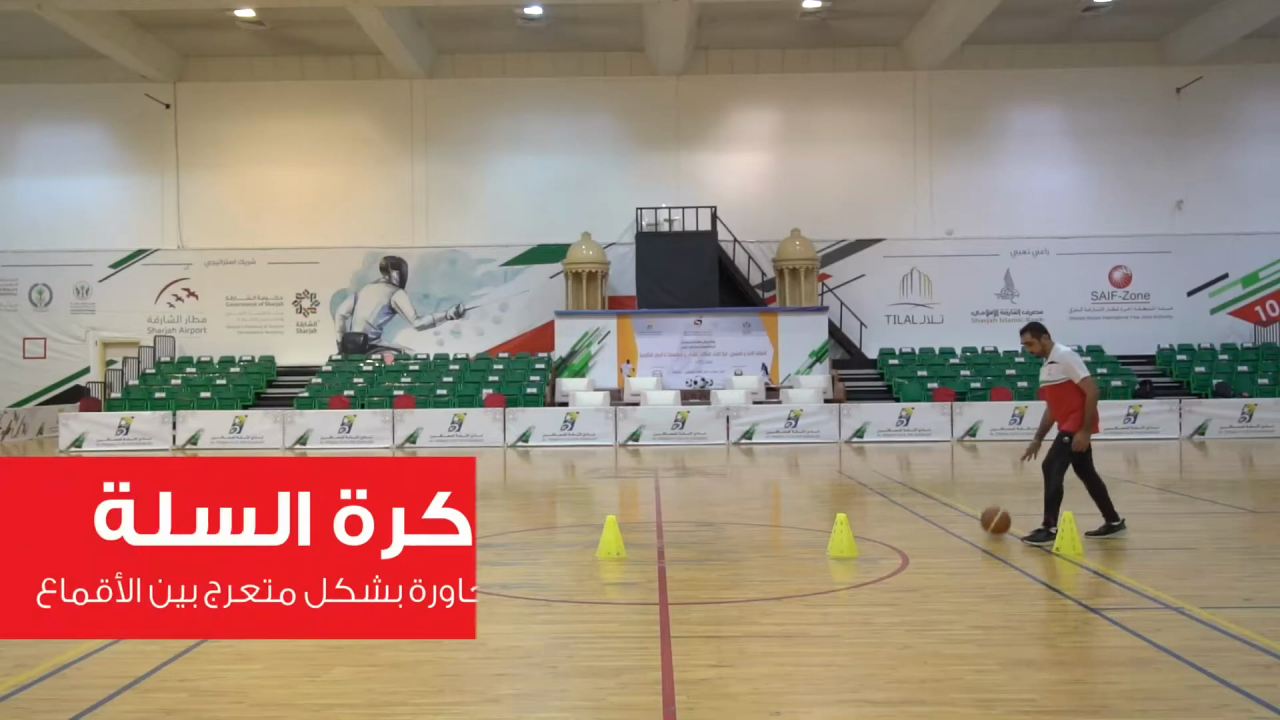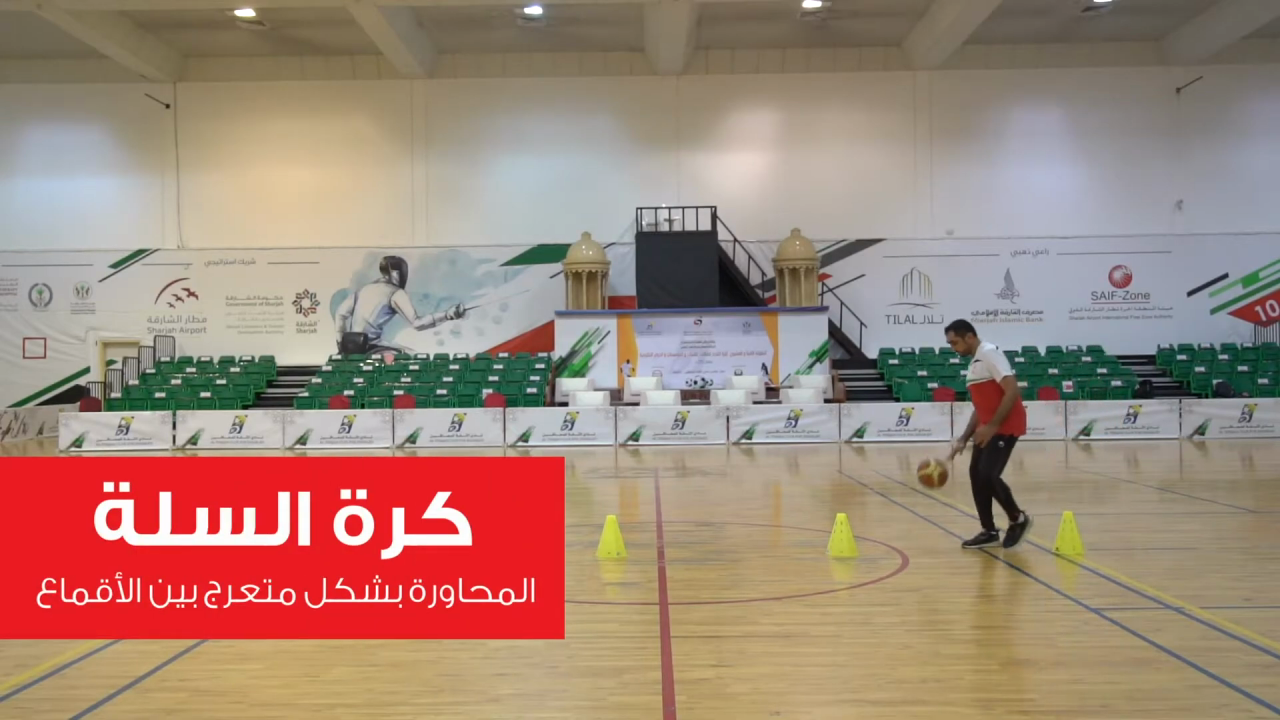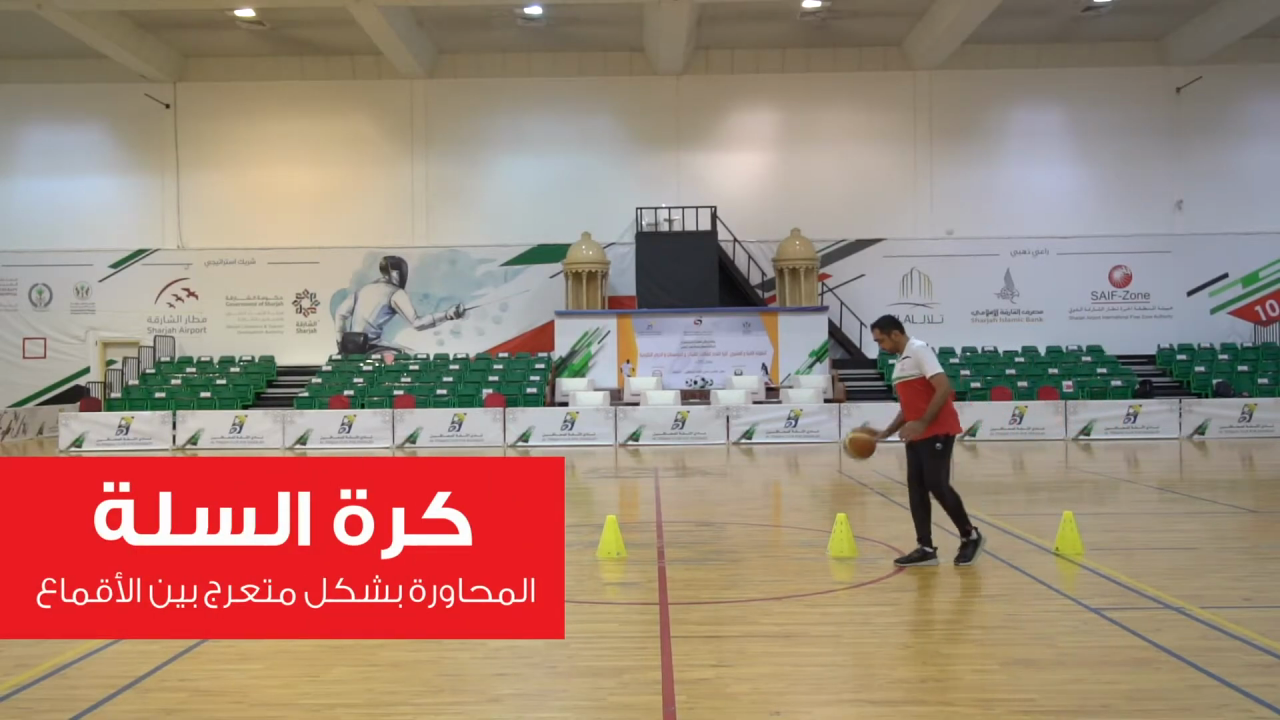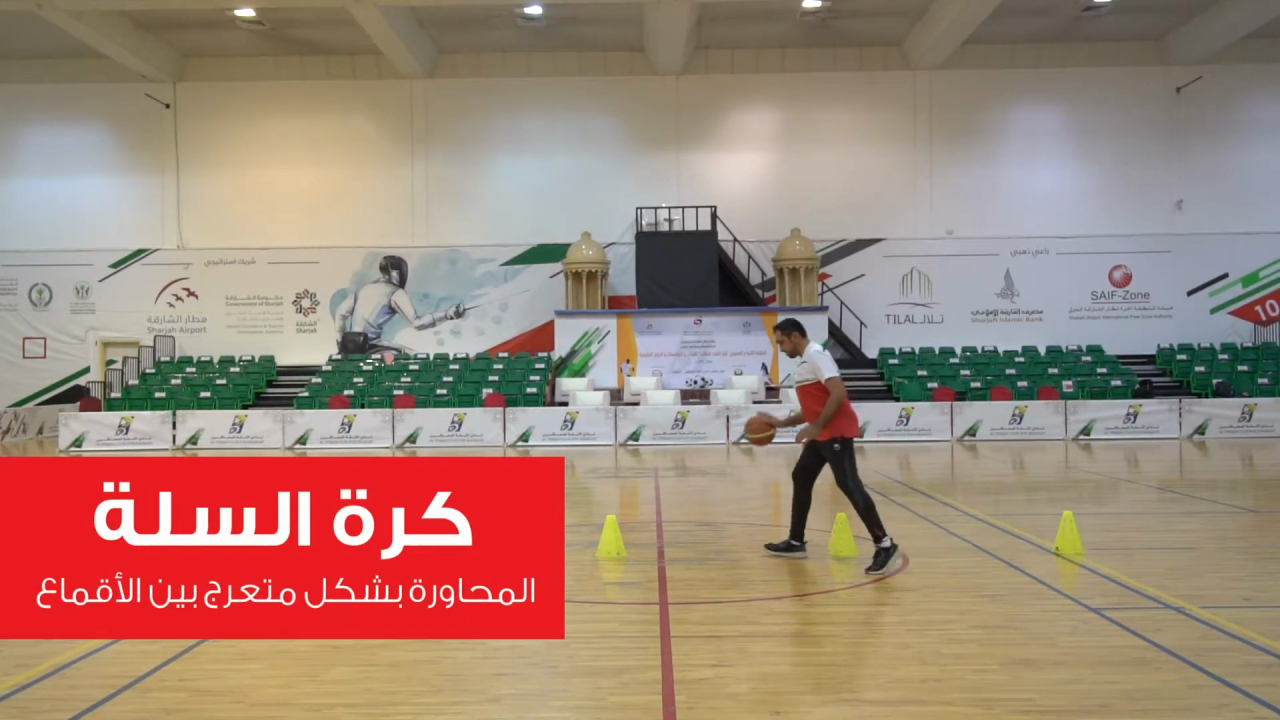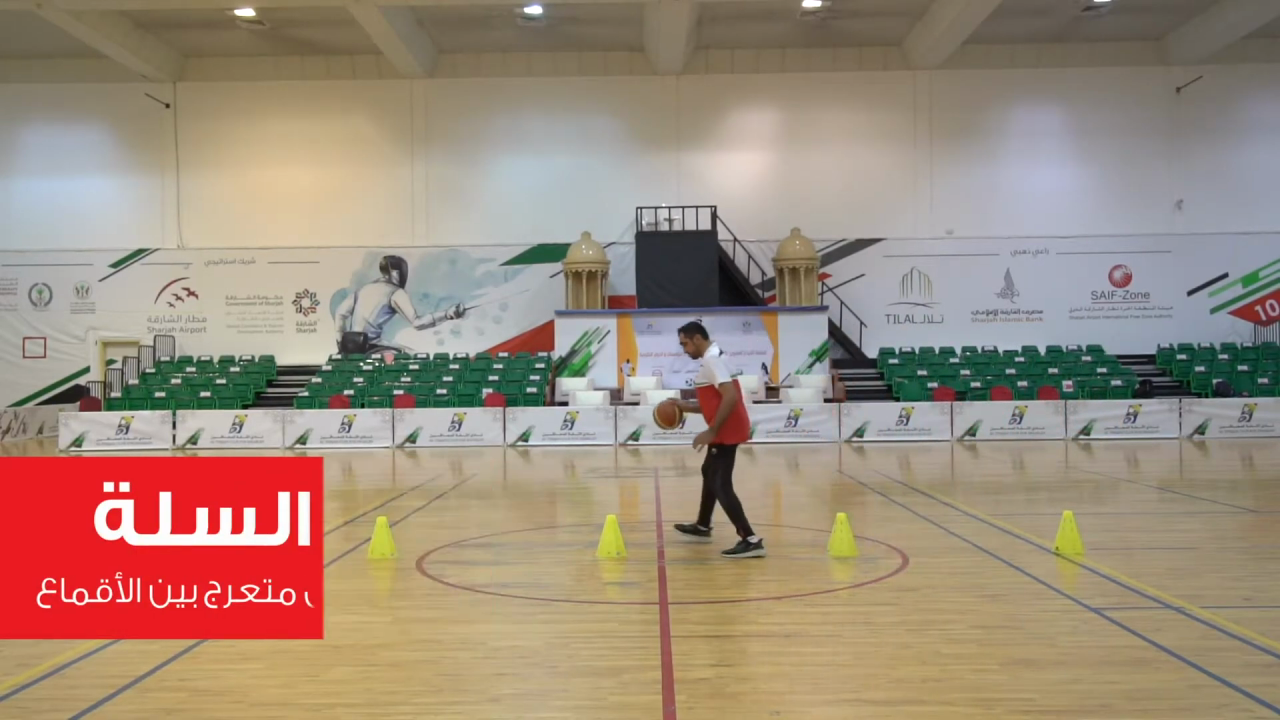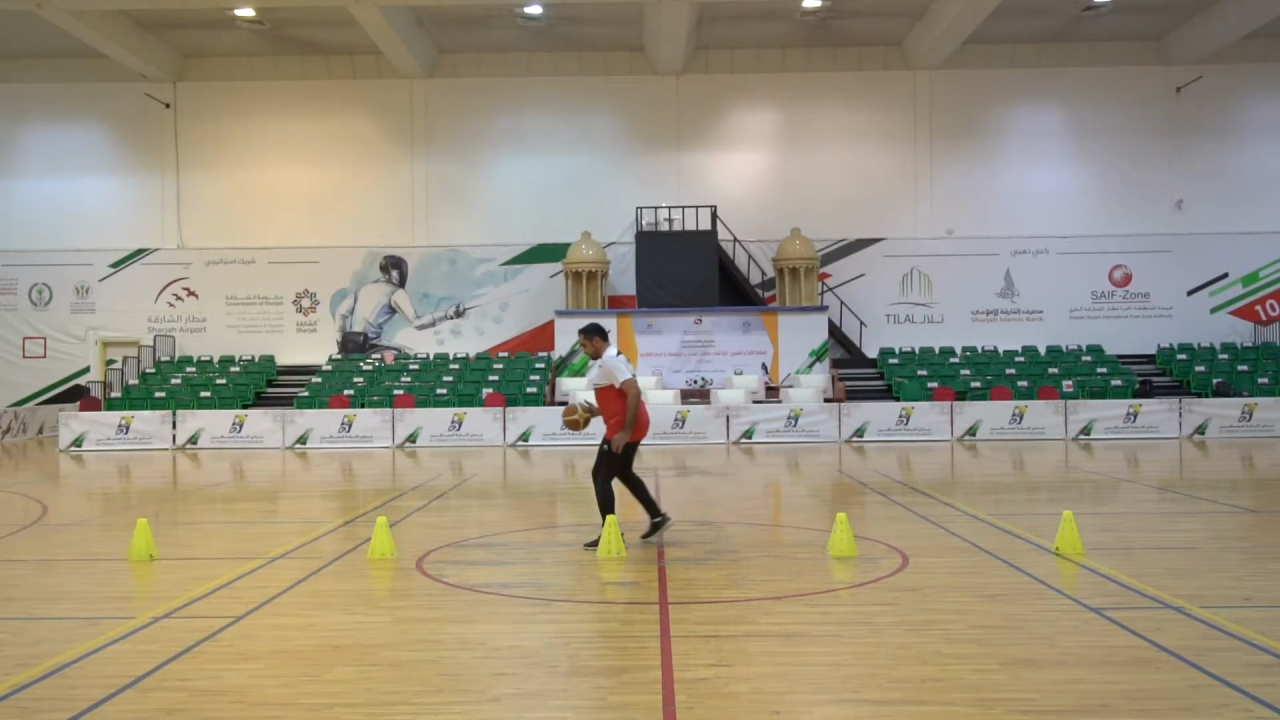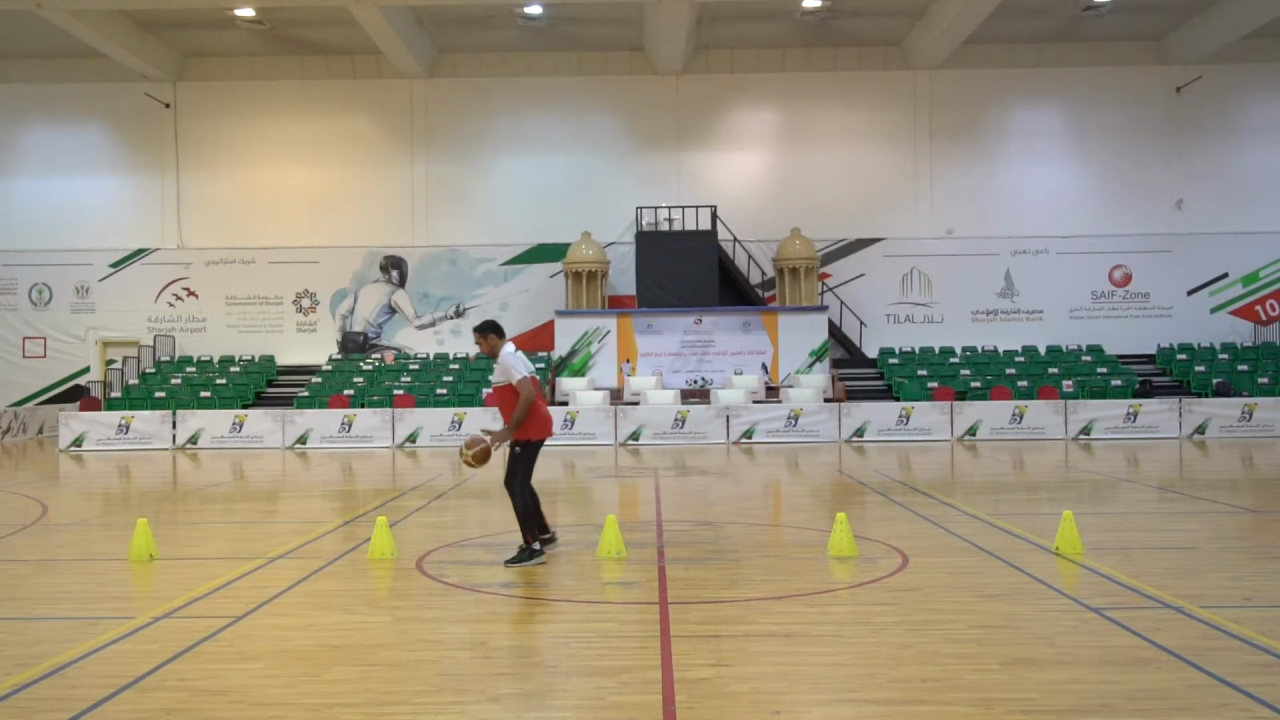
dt=0.7s
person 1, frame 1
left shoulder: (1066, 356)
right shoulder: (1046, 365)
left elbow: (1092, 392)
right elbow: (1053, 406)
left wrist: (1085, 431)
right wrist: (1037, 440)
left hip: (1077, 426)
right hip: (1068, 425)
left knee: (1051, 468)
right knee: (1085, 472)
left ankle: (1049, 529)
right ankle: (1113, 522)
person 1, frame 2
left shoulder: (990, 354)
right shoulder: (975, 362)
left elbow: (1012, 391)
left wrist: (992, 426)
right wrist: (964, 439)
left hip: (1006, 427)
right hip: (989, 427)
left knee: (988, 474)
right knee: (976, 474)
left ankle: (1017, 518)
right ankle: (989, 531)
person 1, frame 3
left shoulder: (919, 351)
right shoulder: (900, 363)
left elbow: (943, 388)
left wrist: (922, 424)
right wrist: (886, 432)
left hip: (937, 429)
right hip: (917, 431)
left knee: (936, 483)
right knee: (916, 484)
left ankle: (970, 536)
right ankle: (926, 548)
person 1, frame 4
left shoulder: (816, 355)
right shoulder: (805, 362)
left elbow: (838, 393)
left wrist: (816, 427)
right wrist: (781, 423)
left hip: (836, 431)
right hip: (823, 432)
left knee: (848, 485)
right knee: (801, 477)
left ankle: (884, 544)
right ankle: (796, 541)
person 1, frame 5
left shoulder: (712, 361)
right shoulder: (711, 359)
left elbow: (730, 398)
left wrist: (711, 431)
right wrist: (688, 406)
left hip: (726, 431)
right hip: (727, 430)
left knee: (721, 484)
right knee: (710, 472)
left ankle: (752, 541)
right ankle: (702, 526)
person 1, frame 6
left shoulder: (610, 361)
right shoulder: (610, 360)
left elbow: (634, 393)
left wrist: (625, 431)
right wrist: (599, 411)
left hip: (622, 429)
right hip: (629, 428)
left knee: (601, 476)
right knee: (624, 473)
right ankle: (657, 517)
person 1, frame 7
left shoulder: (508, 358)
right shoulder: (512, 357)
left elbow: (528, 394)
left wrist: (509, 430)
right wrist: (507, 430)
left hip: (529, 430)
right hip: (530, 429)
left knee: (517, 485)
right knee: (518, 483)
left ankle: (535, 546)
right ankle: (543, 532)
